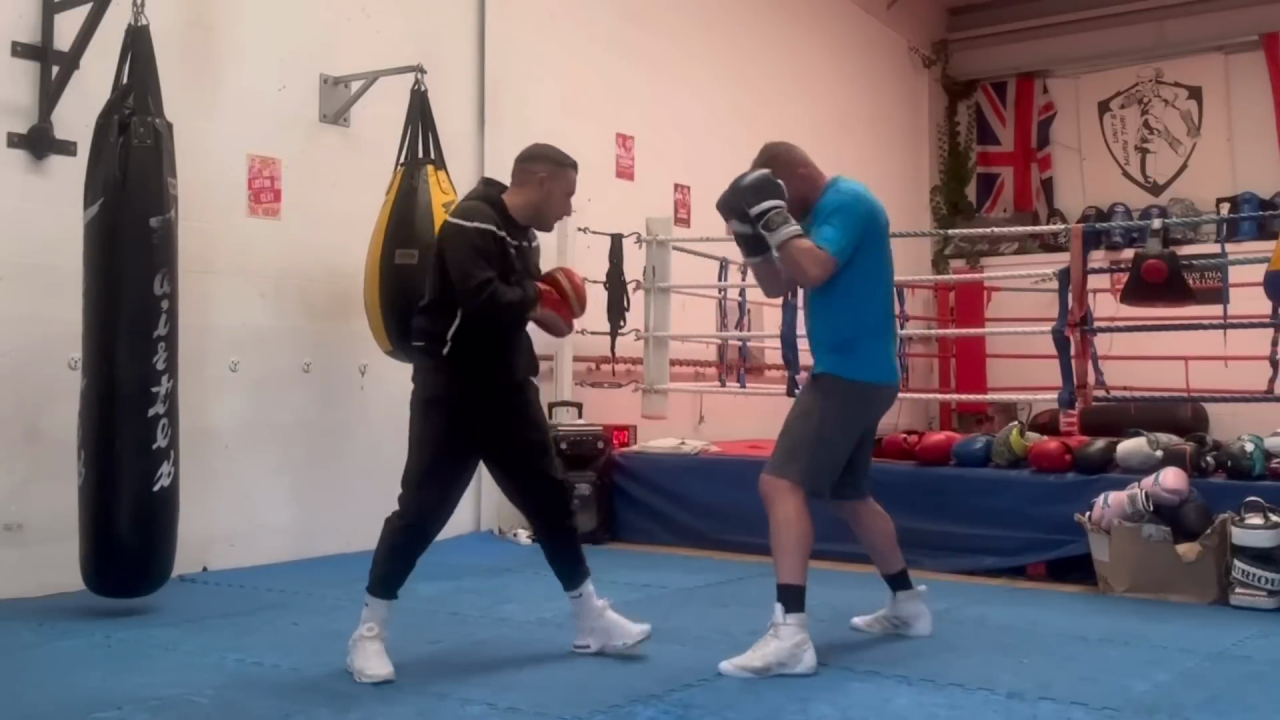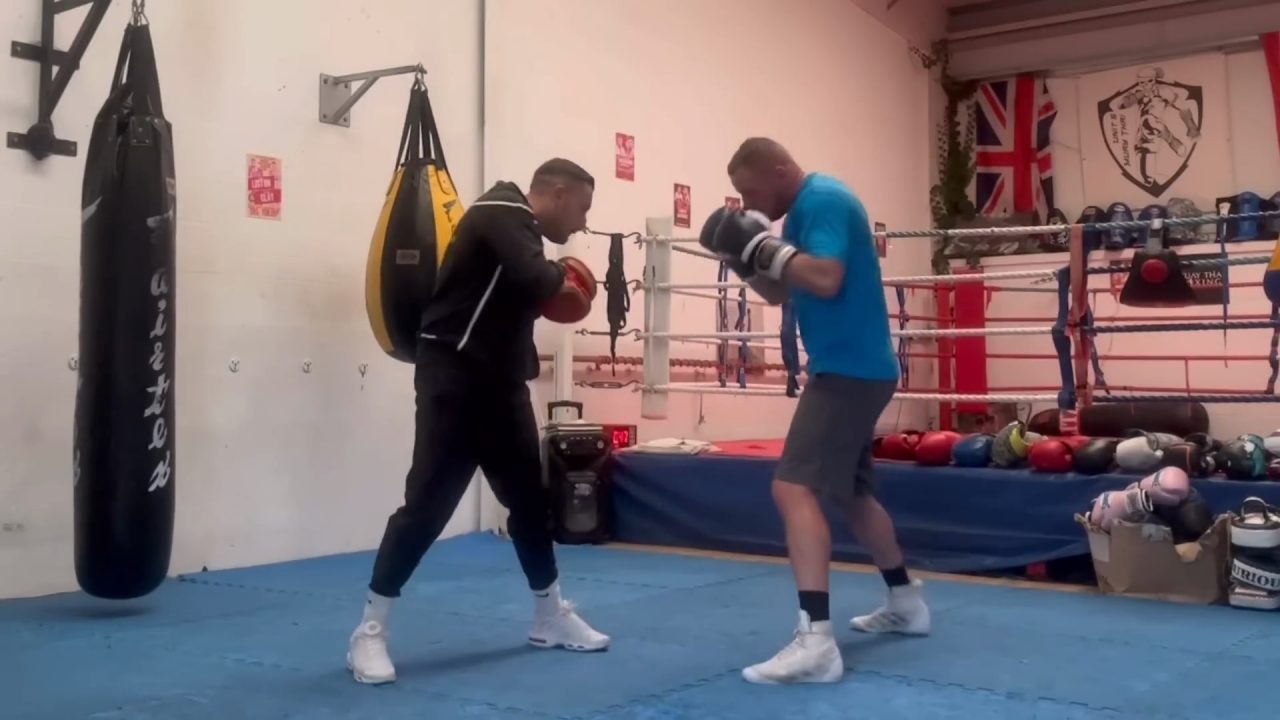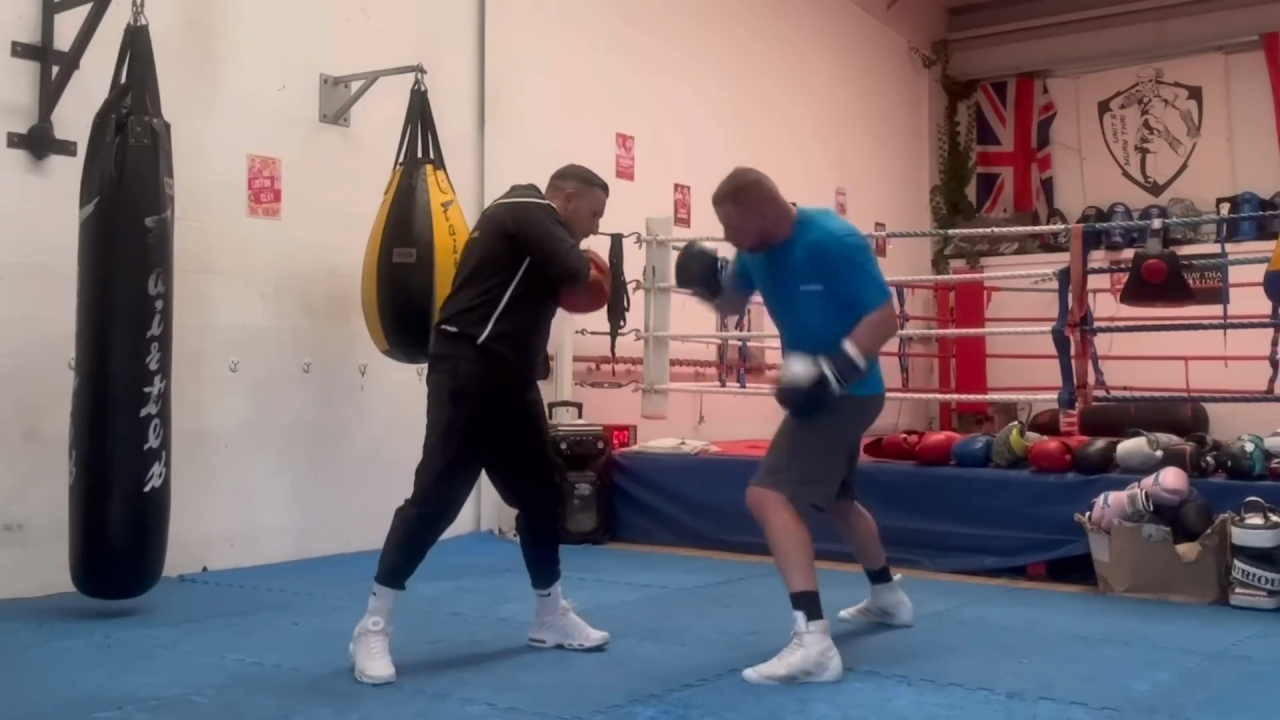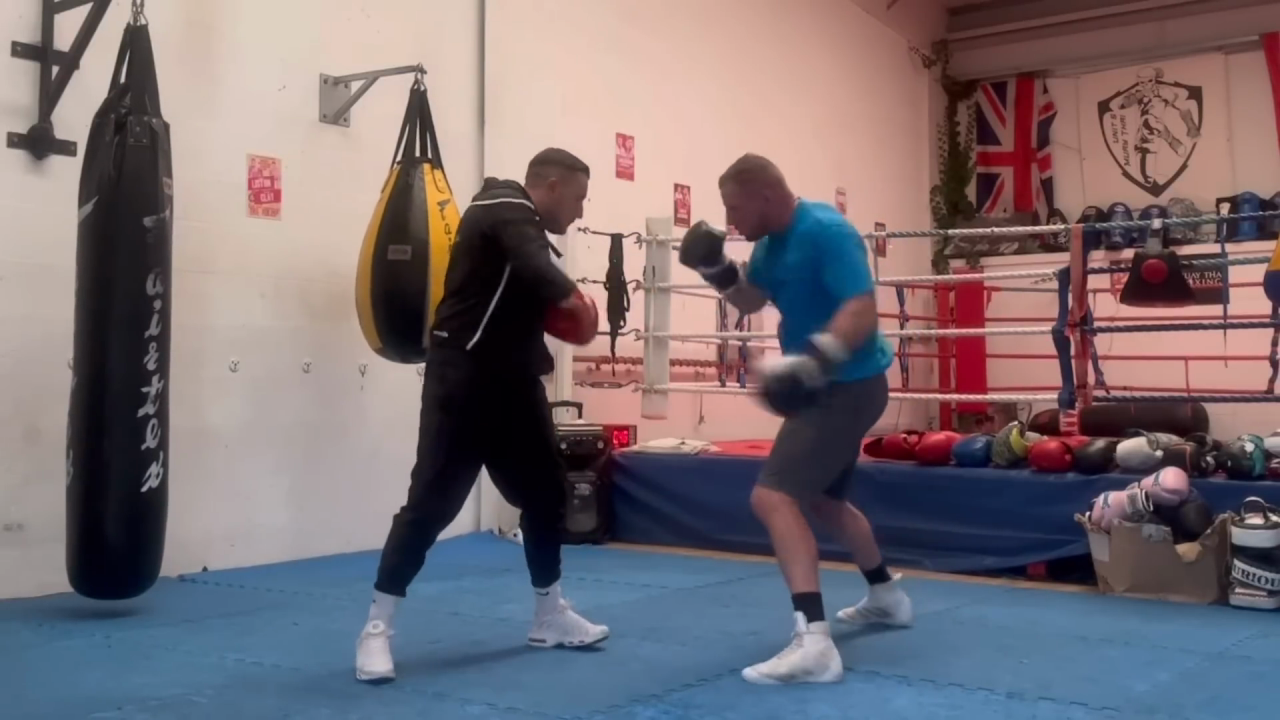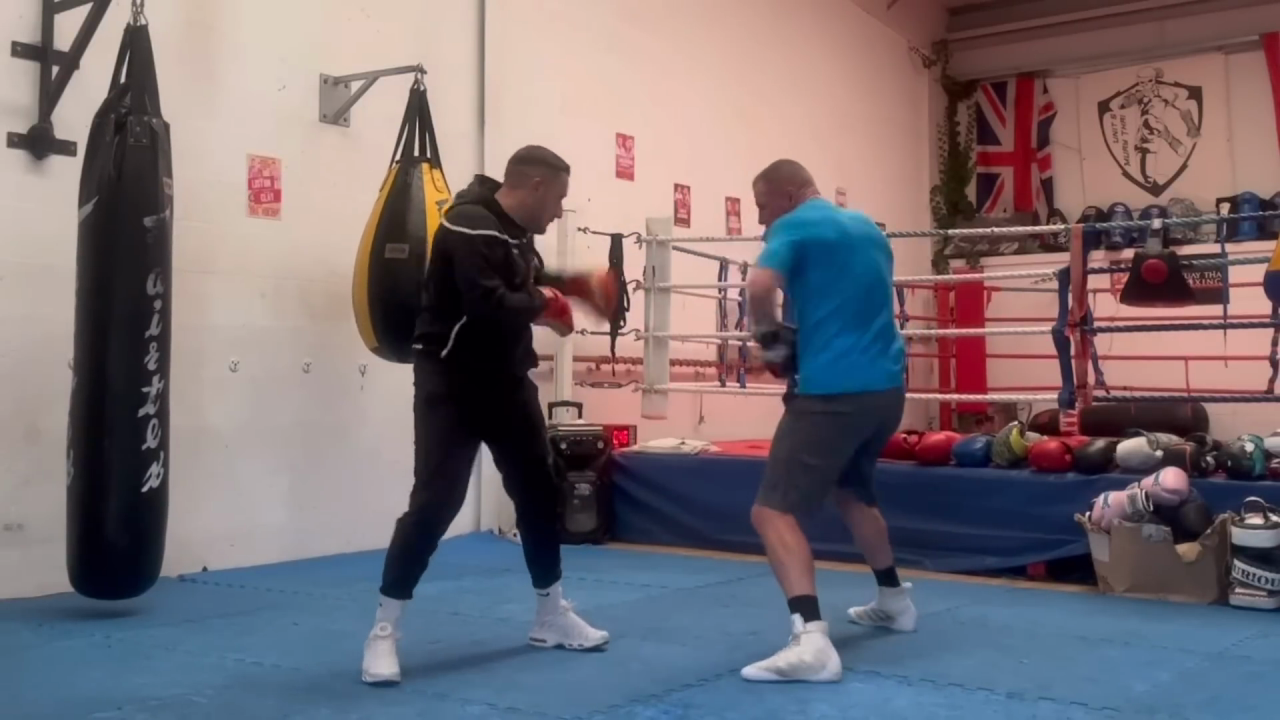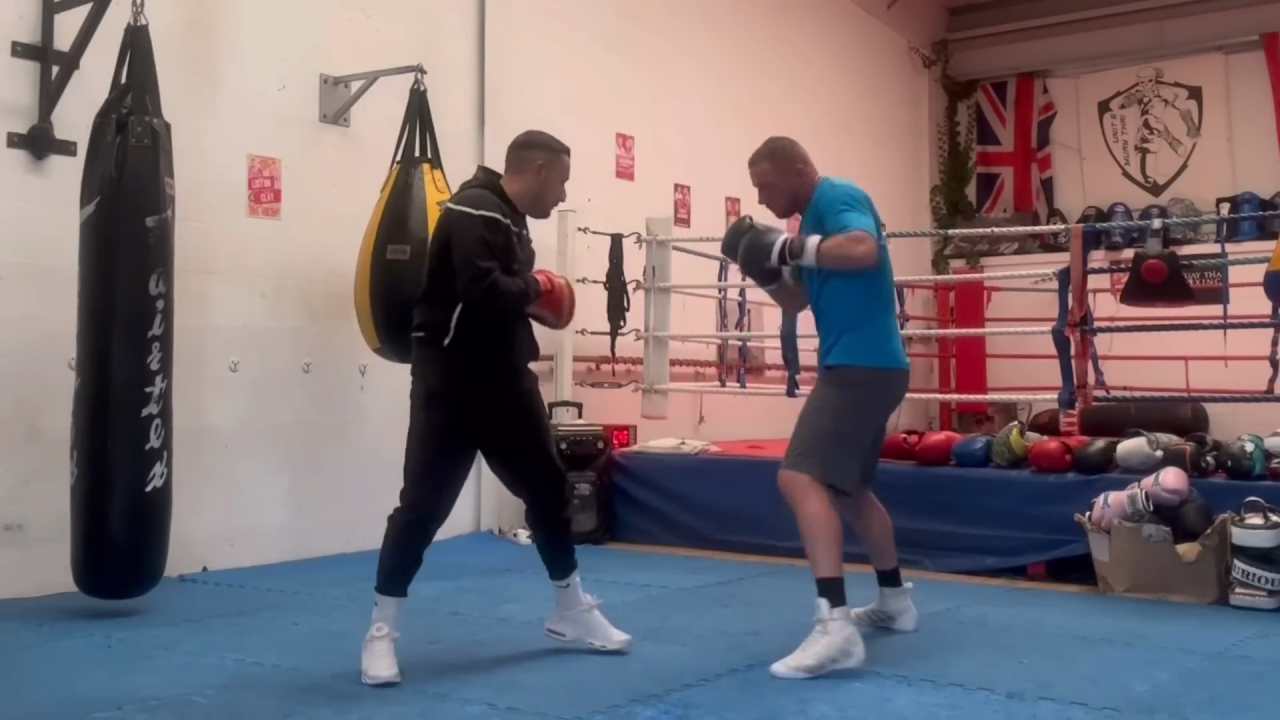
dt=0.3s
person 1, frame 1
left shoulder: (521, 231)
right shoulder: (471, 224)
right elbow: (481, 301)
left wrist: (551, 300)
right wrist: (537, 300)
left hip: (507, 384)
right hip: (452, 384)
left knee: (548, 496)
right knee: (423, 505)
left ankle: (591, 618)
right ankle: (369, 633)
person 1, frame 2
left shoulder: (518, 229)
right shoulder: (500, 215)
right elbow: (530, 277)
left wrist: (552, 287)
right wrist: (560, 279)
left hip: (501, 381)
right hip: (455, 377)
left knee: (530, 497)
right knee: (428, 502)
left ankle: (551, 617)
right ankle: (370, 631)
person 1, frame 3
left shoulder: (532, 234)
right shoulder: (527, 211)
right elbow: (569, 267)
left wrist: (567, 289)
right wrist: (585, 271)
left hip: (511, 378)
right hip: (468, 371)
left knee: (541, 495)
right knee: (437, 496)
left ankle: (552, 615)
right ankle: (373, 627)
person 1, frame 4
left shoulder: (522, 228)
right shoulder: (503, 211)
right elbow: (541, 275)
left wrist: (560, 307)
right wrist: (570, 298)
left hip: (514, 380)
right hip: (464, 377)
left knee: (545, 492)
right knee: (433, 500)
left ankle: (549, 615)
right ankle: (376, 629)
person 1, frame 5
left shoulder: (515, 229)
right shoulder: (469, 227)
left elbow: (529, 286)
right elbow: (488, 306)
left wrist: (568, 287)
right wrist: (542, 302)
left hip: (506, 380)
right hip: (451, 381)
left knee: (539, 493)
right knee: (435, 502)
left ankle: (551, 615)
right ankle: (384, 632)
person 1, frame 6
left shoulder: (511, 217)
right shoulder: (473, 212)
right elbow: (479, 290)
left wrist: (537, 298)
right wrist: (535, 288)
left hip: (505, 374)
right hip: (450, 376)
left knee: (546, 486)
right knee: (425, 502)
left ankle: (572, 610)
right ankle: (381, 630)
person 2, frame 1
left shoulder: (845, 200)
right shoulder: (820, 213)
left elbow: (816, 269)
right elbow: (777, 285)
left wrist: (772, 218)
right wrist: (752, 234)
left hip: (849, 372)
right hip: (861, 373)
left knee: (780, 484)
right knee: (850, 495)
left ankle: (789, 634)
right ankle: (908, 603)
person 2, frame 2
left shoulder: (823, 198)
right shoulder: (801, 211)
left elbow: (826, 279)
right elbow: (779, 293)
left wrist: (762, 245)
right wrist: (745, 253)
left hip: (848, 372)
right hip: (859, 370)
left knee: (793, 489)
right knee: (851, 493)
left ankle: (816, 641)
right ankle: (906, 600)
person 2, frame 3
left shoulder: (830, 239)
right shoulder: (763, 252)
left elbow: (884, 317)
right elbow: (731, 301)
left wrist: (833, 369)
right wrist: (704, 276)
left hip: (841, 395)
right hip: (836, 394)
left knee: (768, 498)
right knee: (834, 496)
left ankle: (813, 642)
right ankle: (888, 596)
person 2, frame 4
left shoulder: (823, 231)
right shoulder: (775, 241)
left elbow: (861, 310)
right elbow: (749, 300)
left wrist: (813, 362)
right wrist: (713, 265)
left hip: (847, 386)
right hip: (837, 387)
left knee: (774, 498)
right knee: (822, 495)
left ankle: (814, 641)
right ankle: (886, 596)
person 2, frame 5
left shoulder: (792, 226)
right shoulder: (867, 228)
left elbow: (760, 291)
left wrist: (770, 341)
left hip: (829, 392)
right hip: (886, 388)
left knee: (773, 510)
right knee: (851, 492)
left ankle: (811, 641)
right ankle: (894, 600)
person 2, frame 6
left shoulder: (838, 196)
right shoulder: (818, 210)
left elbow: (864, 250)
right elbow: (800, 297)
left wrist: (789, 248)
right wrist: (765, 260)
left hip: (859, 366)
right hip: (877, 366)
left knee: (801, 479)
right knee: (851, 485)
left ankle: (834, 627)
right ankle: (895, 599)
